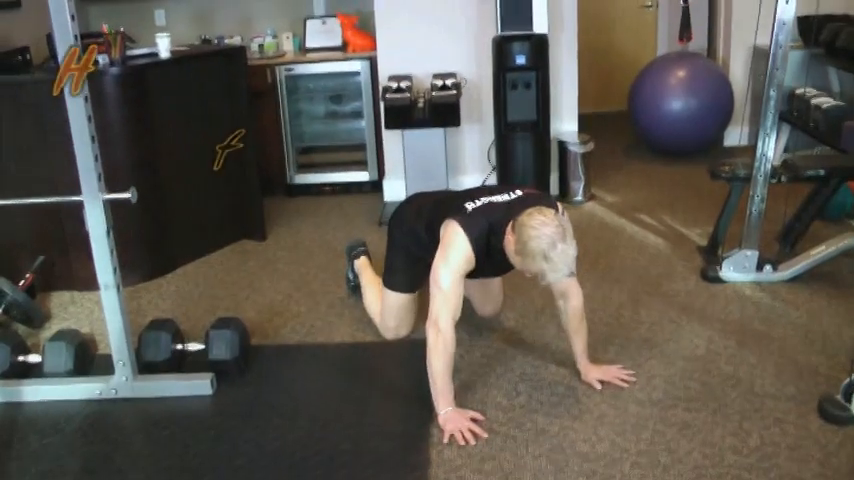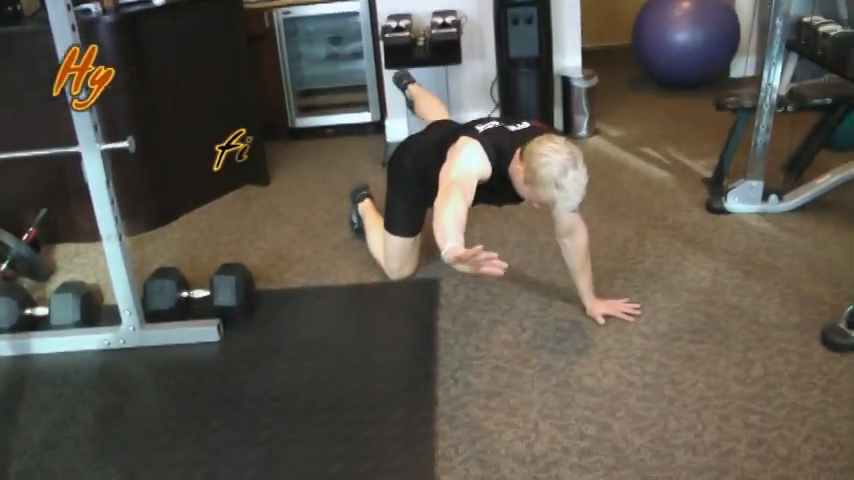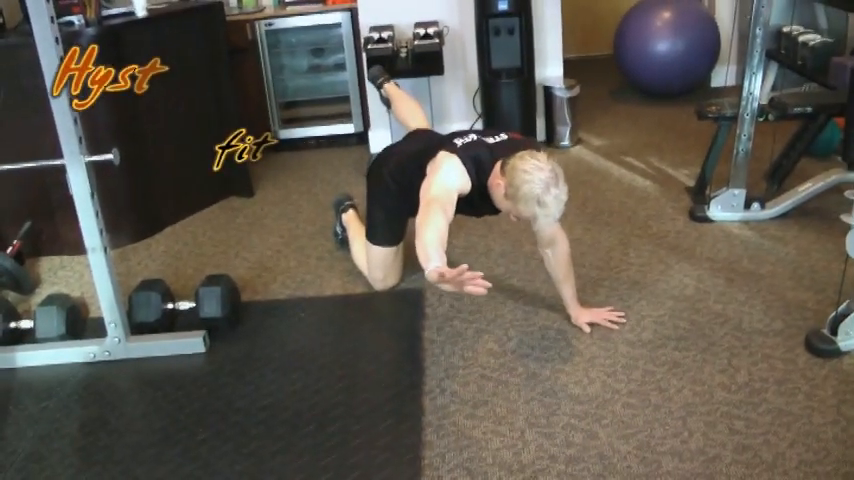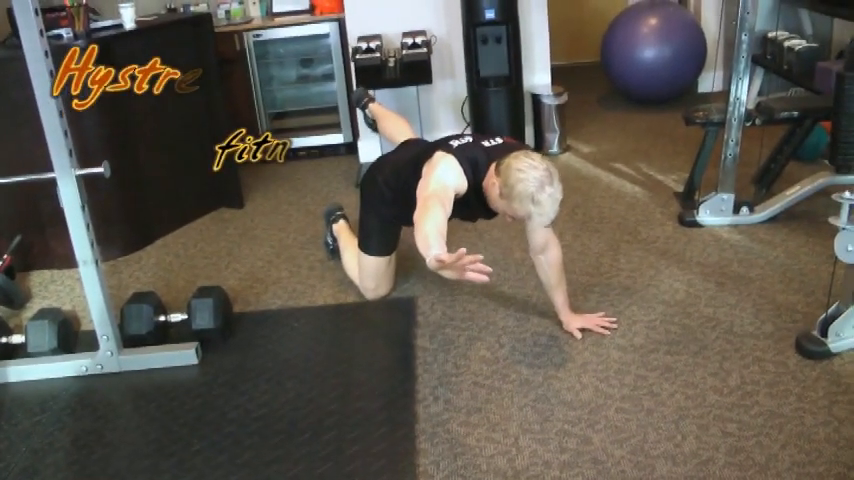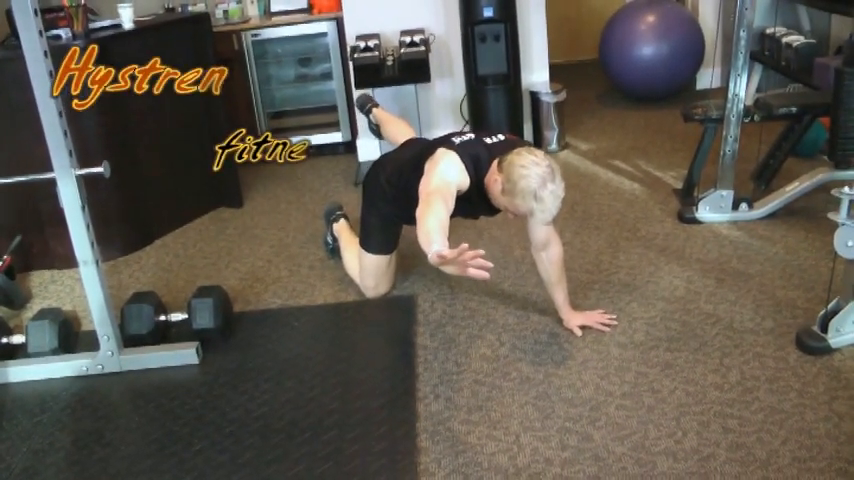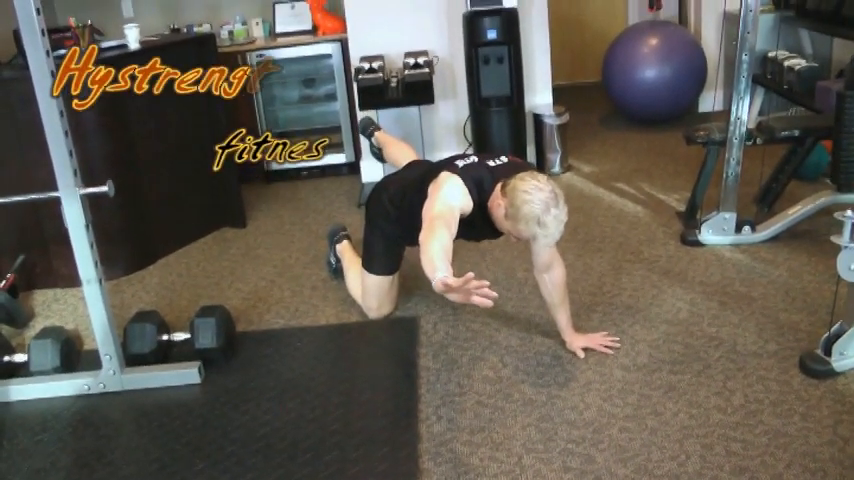
dt=0.7s
person 1, frame 1
left shoulder: (553, 218)
right shoulder: (462, 240)
left elbow: (569, 293)
right elbow: (440, 326)
left wrist: (584, 364)
right wrist: (446, 410)
right hip: (412, 228)
left knee: (489, 310)
right knee: (395, 329)
right ankle: (360, 261)
person 1, frame 2
left shoulder: (554, 157)
right shoulder: (472, 157)
left elbow: (571, 231)
right elbow: (451, 198)
left wrist: (590, 300)
right wrist: (452, 248)
right hip: (413, 167)
right knee: (398, 271)
left ankle: (410, 86)
right ankle: (364, 204)
person 1, frame 3
left shoulder: (533, 165)
right shoulder: (452, 170)
left elbow: (552, 240)
right elbow: (432, 214)
left wrist: (574, 308)
right wrist: (436, 268)
left hip: (424, 149)
right hip: (391, 180)
left knee: (421, 131)
right knee: (383, 281)
left ankle: (386, 86)
right ankle: (348, 214)
person 1, frame 4
left shoulder: (525, 173)
right shoulder: (448, 170)
left elbow: (544, 247)
right elbow: (431, 210)
left wrist: (566, 314)
right wrist: (437, 256)
right hip: (385, 188)
right knee: (374, 290)
left ankle: (369, 106)
right ankle: (338, 224)
person 1, frame 5
left shoulder: (527, 171)
right shoulder: (451, 167)
left elbow: (545, 244)
right elbow: (432, 207)
left wrist: (567, 311)
right wrist: (438, 251)
right hip: (387, 187)
right knee: (375, 288)
left ankle: (374, 112)
right ankle: (339, 224)
person 1, frame 6
left shoulder: (531, 193)
right shoulder: (454, 190)
left elbow: (548, 266)
right elbow: (434, 234)
left wrist: (569, 333)
right wrist: (443, 279)
left hip: (420, 180)
right hip: (390, 208)
right knee: (377, 309)
left ankle: (376, 135)
right ankle: (342, 245)
